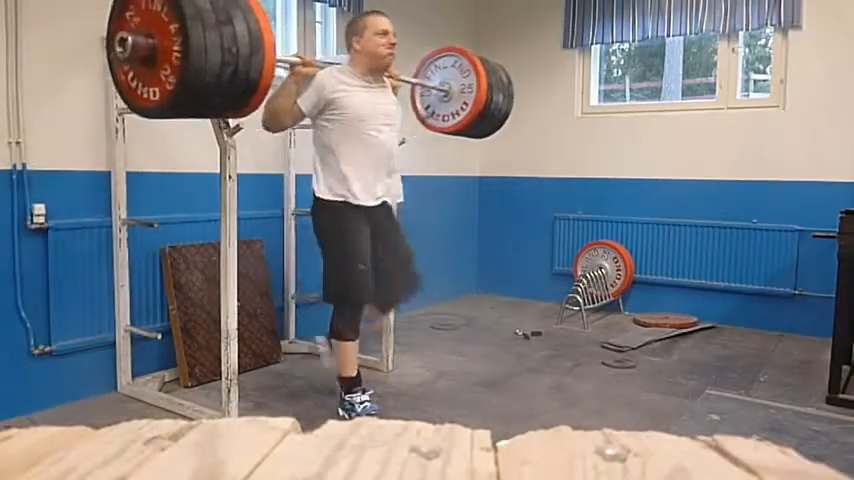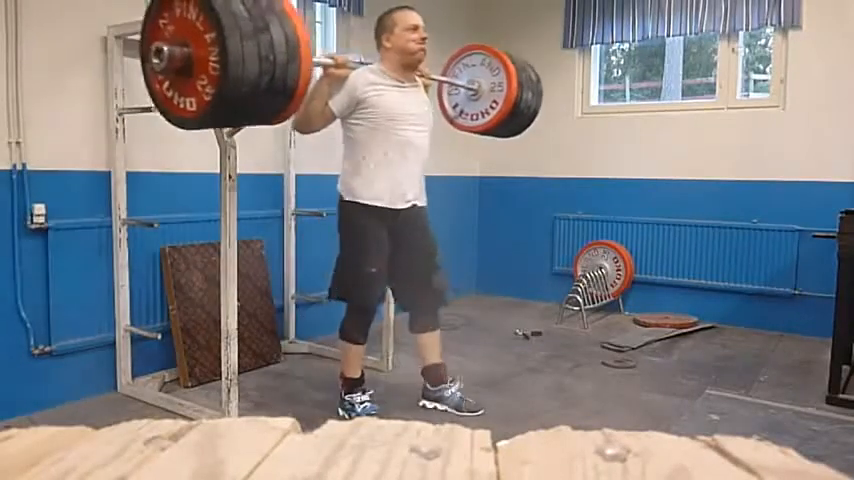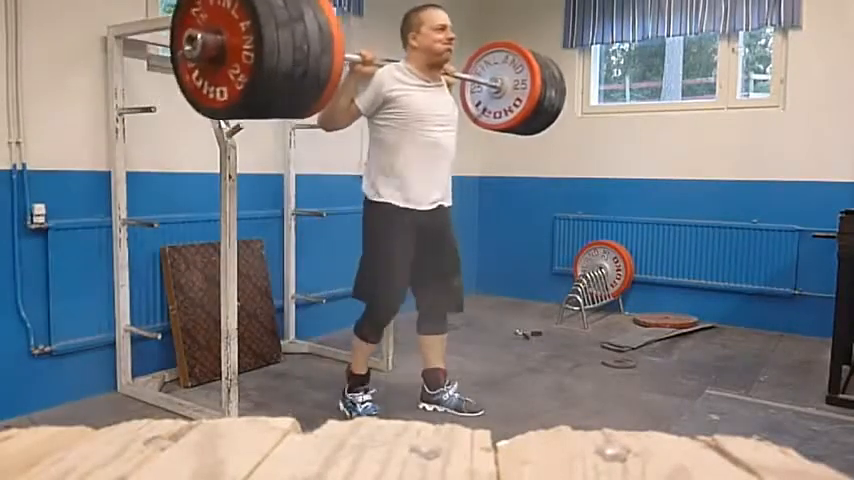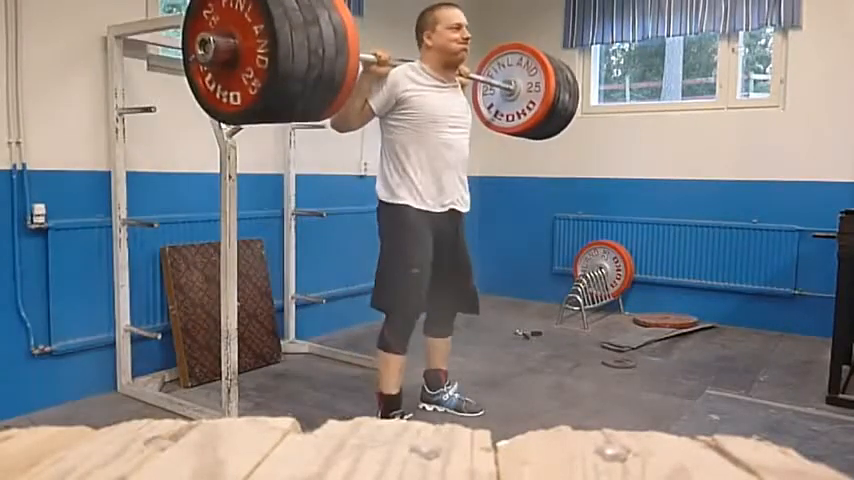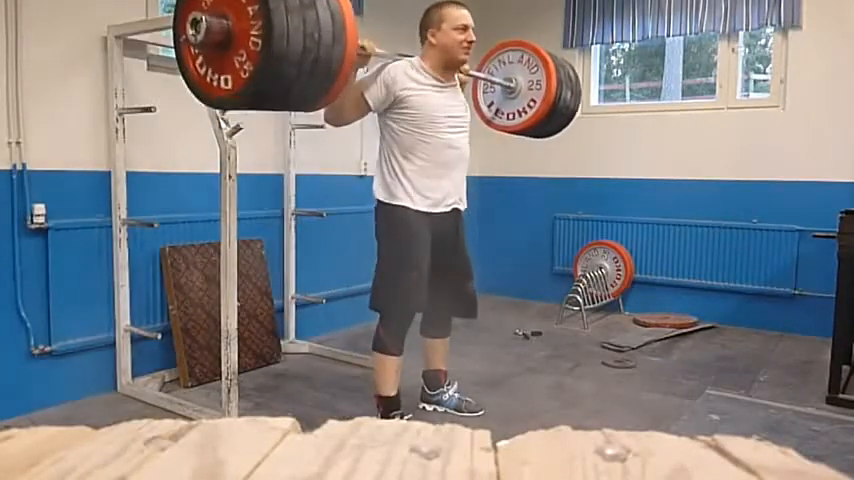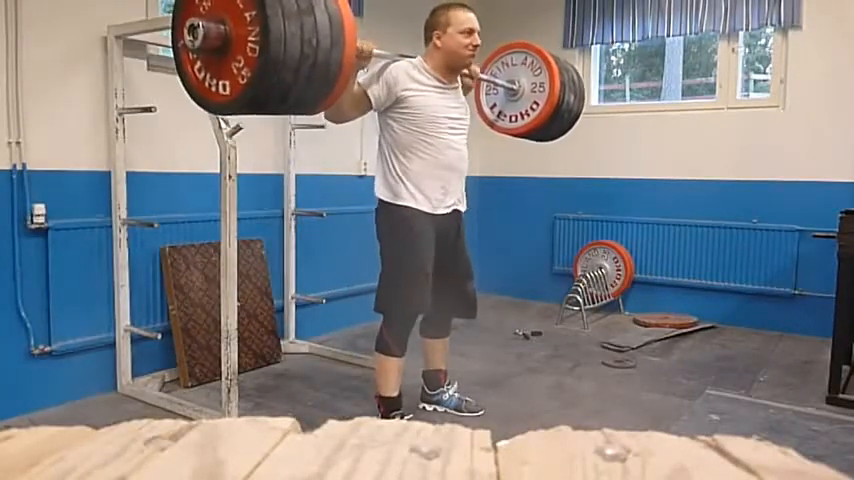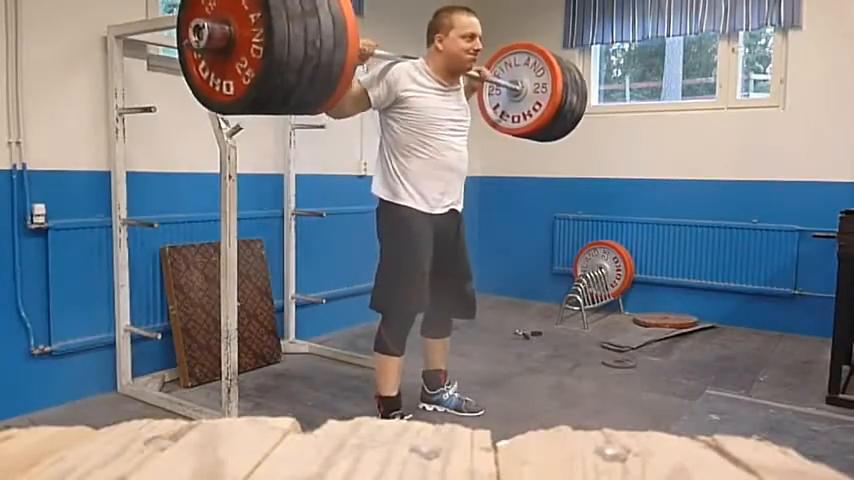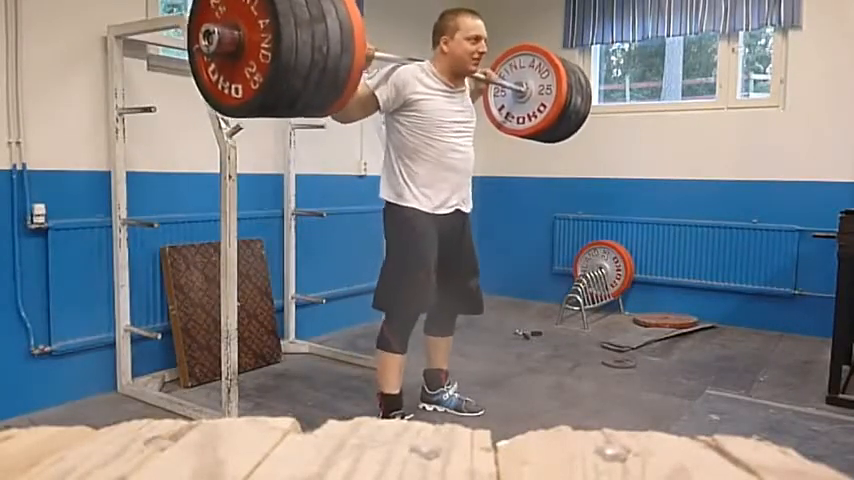
dt=0.3s
person 1, frame 1
left shoulder: (387, 88)
right shoulder: (328, 83)
right elbow: (273, 122)
right wrist: (295, 78)
left hip: (380, 203)
right hip: (340, 205)
left knee: (399, 283)
right knee: (351, 294)
left ankle: (342, 356)
right ankle: (351, 392)
person 1, frame 2
left shoulder: (418, 88)
right shoulder: (359, 82)
right elbow: (304, 123)
right wrist: (328, 78)
left hip: (411, 208)
right hip: (366, 208)
left knee: (426, 295)
right knee: (363, 302)
left ankle: (437, 387)
right ankle: (352, 394)
person 1, frame 3
left shoulder: (443, 86)
right shoulder: (386, 80)
right elbow: (329, 121)
right wrist: (354, 76)
left hip: (435, 207)
right hip: (391, 207)
left knee: (437, 299)
right knee: (384, 302)
left ankle: (436, 387)
right ankle: (354, 389)
person 1, frame 4
left shoulder: (456, 87)
right shoulder: (400, 80)
right elbow: (342, 122)
right wrist: (367, 76)
left hip: (449, 211)
right hip: (407, 211)
left knee: (446, 302)
right knee: (403, 309)
left ankle: (436, 388)
right ankle: (390, 413)
person 1, frame 5
left shoulder: (454, 84)
right shoulder: (397, 76)
right elbow: (336, 116)
right wrist: (352, 67)
left hip: (449, 211)
right hip: (406, 212)
left knee: (445, 303)
right knee: (399, 310)
left ankle: (436, 389)
right ankle: (388, 413)
person 1, frame 6
left shoulder: (454, 86)
right shoulder: (398, 76)
right elbow: (337, 112)
left hip: (449, 213)
right hip: (407, 212)
left knee: (445, 303)
right knee: (402, 311)
left ankle: (436, 388)
right ankle: (389, 413)
person 1, frame 7
left shoulder: (457, 85)
right shoulder: (400, 76)
right elbow: (337, 108)
left wrist: (475, 86)
left hip: (448, 212)
right hip: (406, 212)
left knee: (446, 302)
right knee: (400, 310)
left ankle: (436, 389)
right ankle: (389, 413)
person 1, frame 8
left shoulder: (462, 87)
right shoulder: (406, 79)
right elbow: (344, 112)
left wrist: (481, 87)
left hip: (455, 212)
right hip: (412, 212)
left knee: (450, 301)
right knee: (403, 309)
left ankle: (437, 388)
right ankle: (390, 412)
